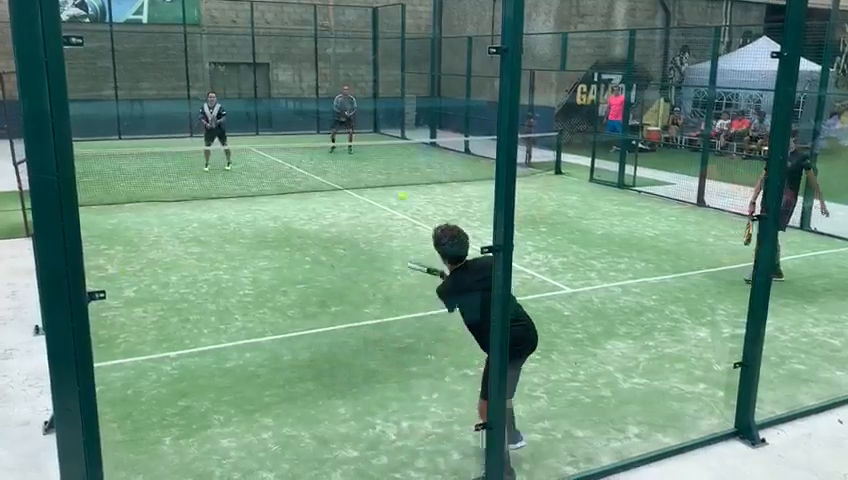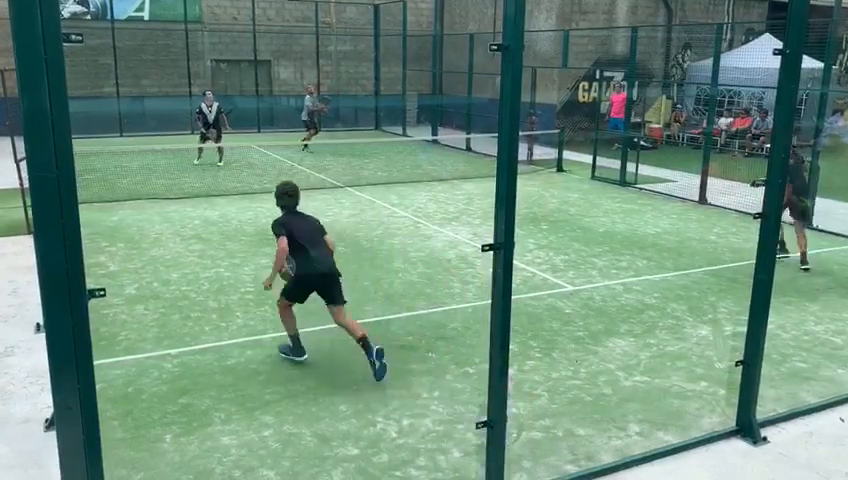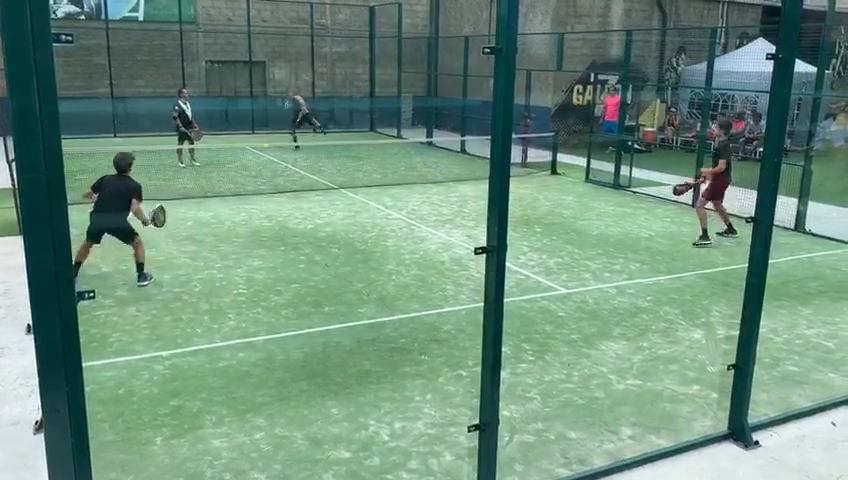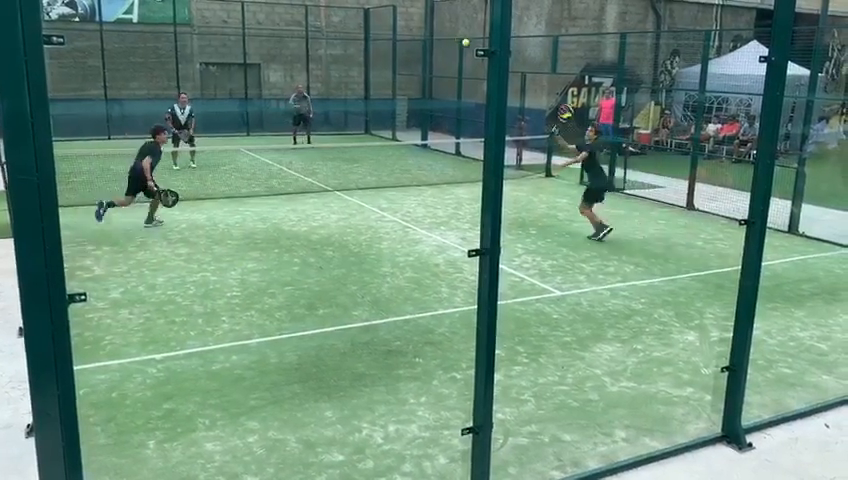
dt=1s
person 1, frame 1
left shoulder: (446, 289)
right shoulder: (488, 263)
left hip: (505, 345)
right hip: (527, 333)
left knee: (486, 408)
right ankle: (511, 433)
person 1, frame 2
left shoulder: (280, 223)
right shoulder: (312, 220)
left elbow: (282, 248)
right elbow: (331, 246)
left wrist: (272, 275)
left hip: (306, 273)
right hip: (328, 269)
left knee: (284, 305)
right knee: (341, 316)
left ankle: (297, 349)
right ankle: (370, 350)
person 1, frame 3
left shoulder: (105, 179)
right shoulder: (135, 186)
left elbow: (87, 195)
right elbow: (135, 208)
left wrist: (93, 197)
right wrist: (145, 220)
left hip: (98, 220)
right hip: (119, 222)
left knee: (87, 243)
right knee: (138, 243)
left ankle: (73, 272)
right ankle: (142, 275)
person 1, frame 4
left shoulder: (148, 144)
right shoulder: (156, 148)
right elbow: (145, 163)
right wrist: (149, 180)
left hip: (133, 173)
right hip: (142, 176)
left knee: (128, 200)
right knee: (157, 196)
left ankle: (106, 204)
right ankle: (149, 220)
person 2, frame 1
left shoulder: (801, 158)
left elbow: (813, 181)
right elbow: (762, 179)
left wrist: (821, 202)
right wrist: (753, 201)
left hip: (787, 203)
right ankle: (775, 269)
person 2, frame 2
right shoulder: (797, 156)
right elbow: (804, 170)
left hip: (791, 195)
right hip: (802, 197)
right knee: (800, 229)
left ankle: (782, 247)
right ankle: (804, 259)
person 2, frame 3
left shoulder: (722, 146)
right shoulder: (723, 143)
left elbow: (721, 168)
left wrist: (707, 171)
right wrist: (708, 173)
left hip: (720, 179)
right hip: (722, 178)
left knee: (700, 204)
right knee: (717, 204)
left ankle: (705, 236)
right ankle: (730, 229)
person 2, frame 4
left shoulder: (593, 146)
right shoulder: (584, 145)
left elbow: (579, 159)
left wrist: (565, 163)
left hip: (598, 182)
right hip: (598, 181)
left knee: (584, 209)
right knee: (587, 209)
left ankle: (602, 227)
right ankle: (600, 230)
